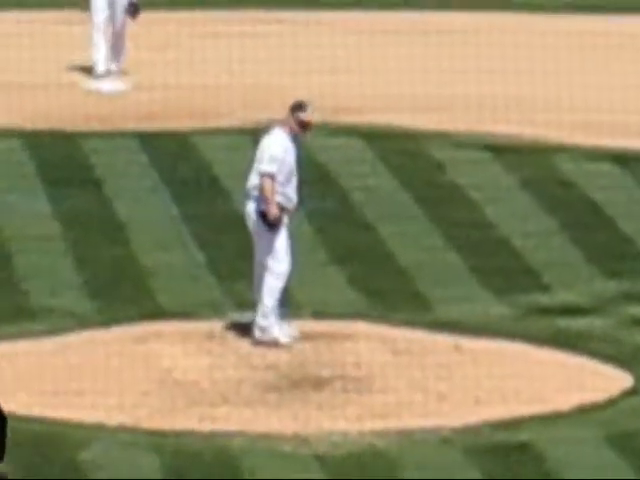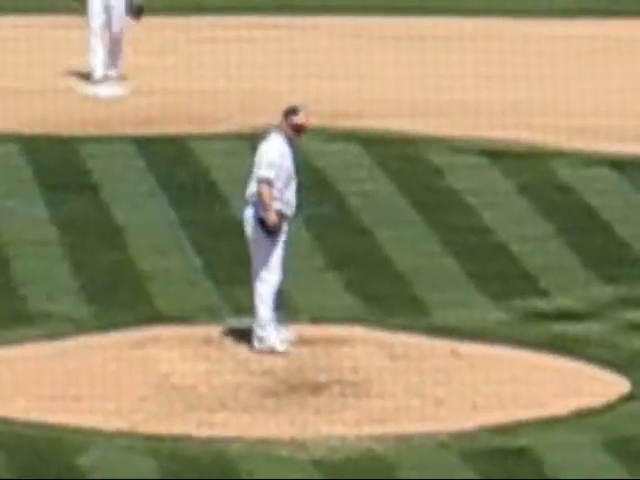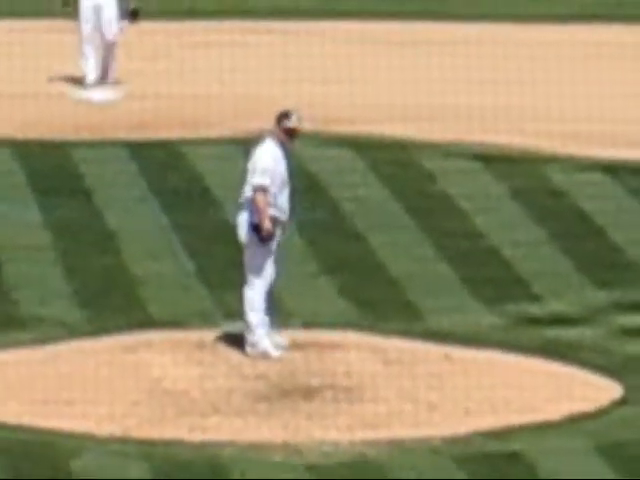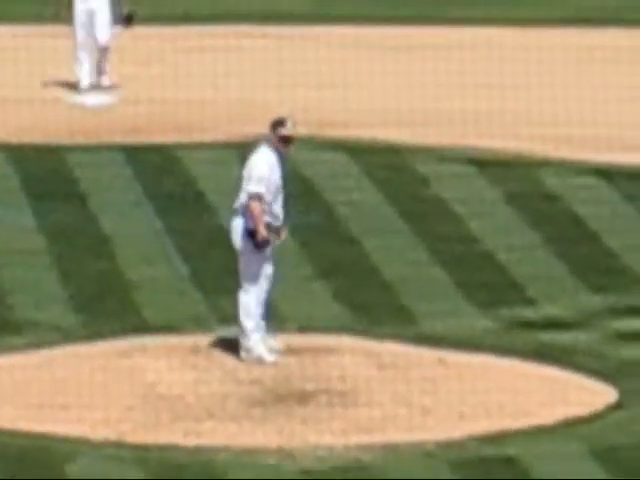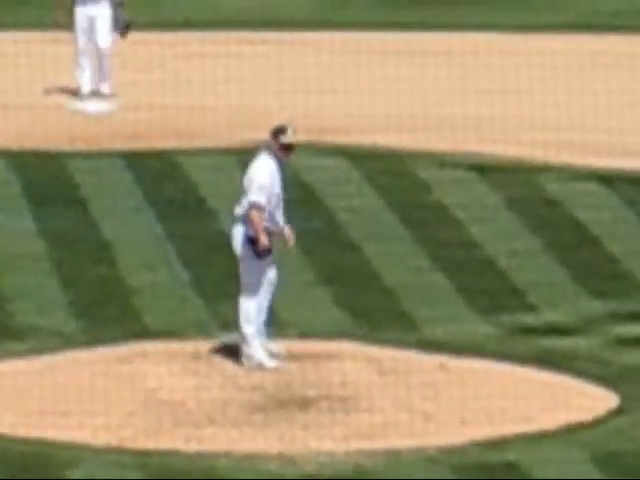
dt=0.1s
person 1, frame 1
left shoulder: (287, 141)
right shoulder: (276, 141)
right elbow: (265, 177)
right wrist: (271, 207)
left hip: (277, 211)
right hip: (265, 211)
left knee: (267, 267)
right knee: (279, 266)
left ankle: (270, 320)
right ankle: (264, 324)
person 1, frame 2
left shoulder: (285, 146)
right shoulder: (273, 147)
right elbow: (264, 183)
right wrist: (270, 214)
left hip: (276, 217)
right hip: (263, 217)
left knee: (271, 273)
right knee: (267, 274)
left ankle: (269, 326)
right ankle: (263, 335)
person 1, frame 3
left shoulder: (279, 151)
right shoulder: (267, 153)
right elbow: (258, 191)
left wrist: (273, 222)
right wrist: (265, 221)
left hip: (269, 223)
right hip: (257, 222)
left knee: (265, 277)
right knee: (257, 280)
left ankle: (262, 331)
right ankle: (256, 340)
person 1, frame 4
left shoulder: (274, 157)
right shoulder: (263, 160)
right elbow: (254, 198)
left wrist: (277, 224)
right wrist: (261, 228)
left hip: (262, 227)
right hip: (250, 227)
left knee: (263, 279)
right knee: (251, 284)
left ankle: (258, 333)
right ankle: (251, 344)
person 1, frame 5
left shoulder: (274, 164)
right shoulder: (263, 168)
right elbow: (254, 207)
left wrist: (283, 226)
right wrist: (261, 237)
left hip: (262, 234)
right hip: (251, 234)
left knee: (267, 282)
right knee: (252, 292)
left ankle: (259, 339)
right ankle: (251, 351)
